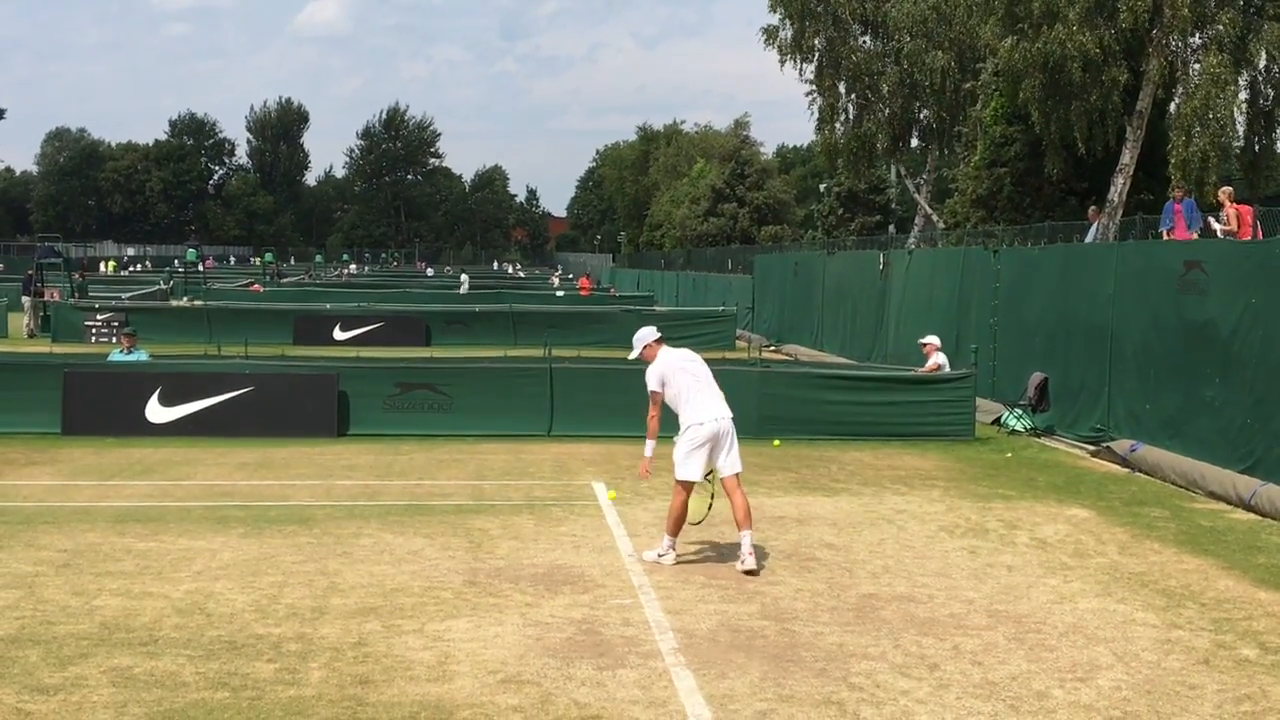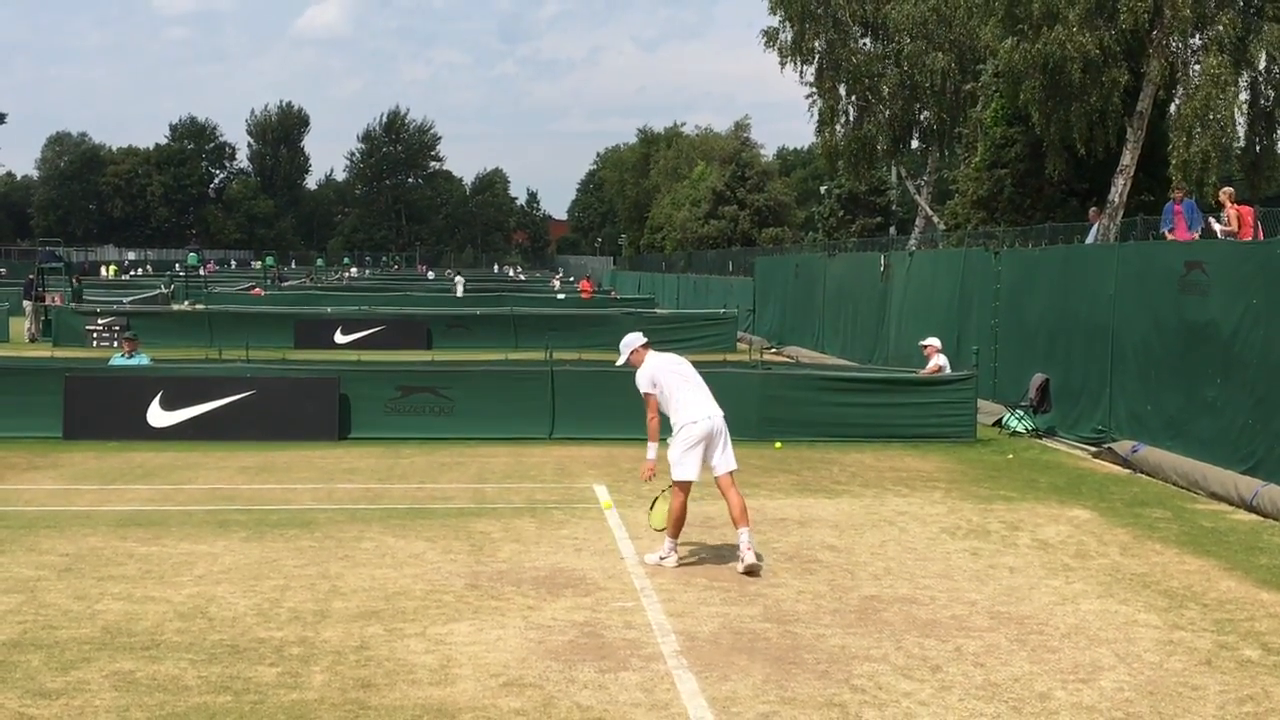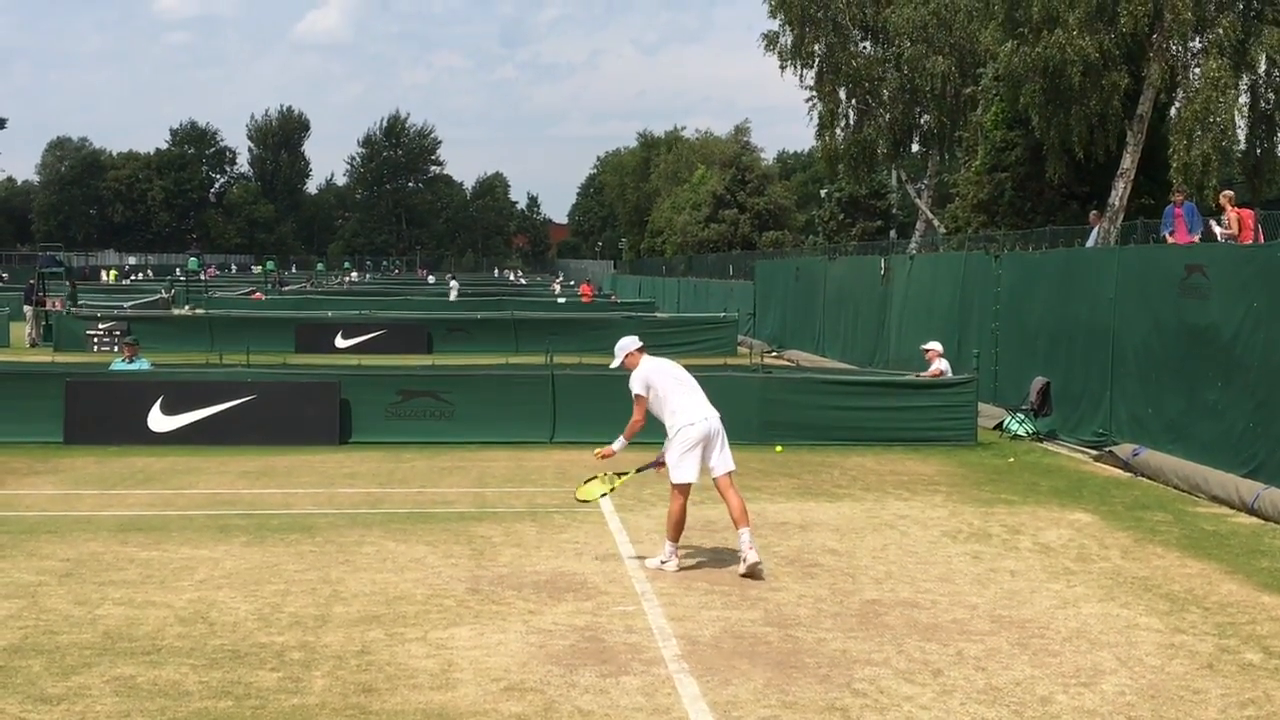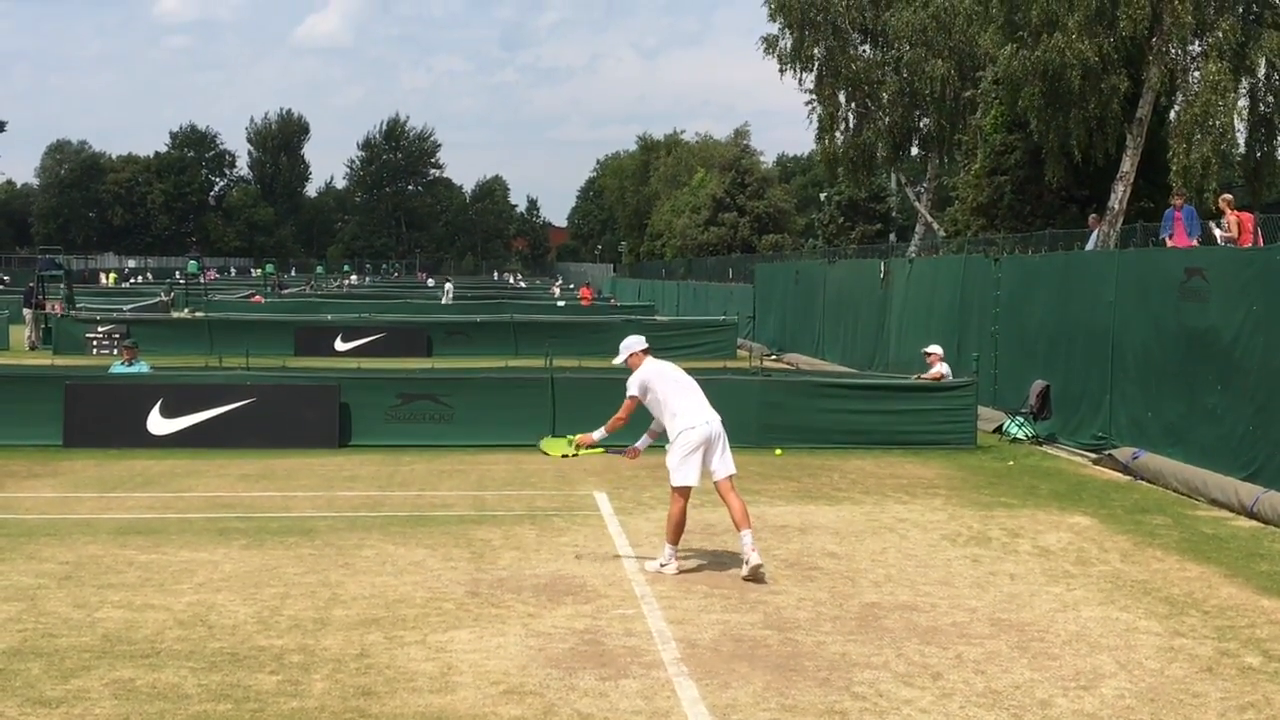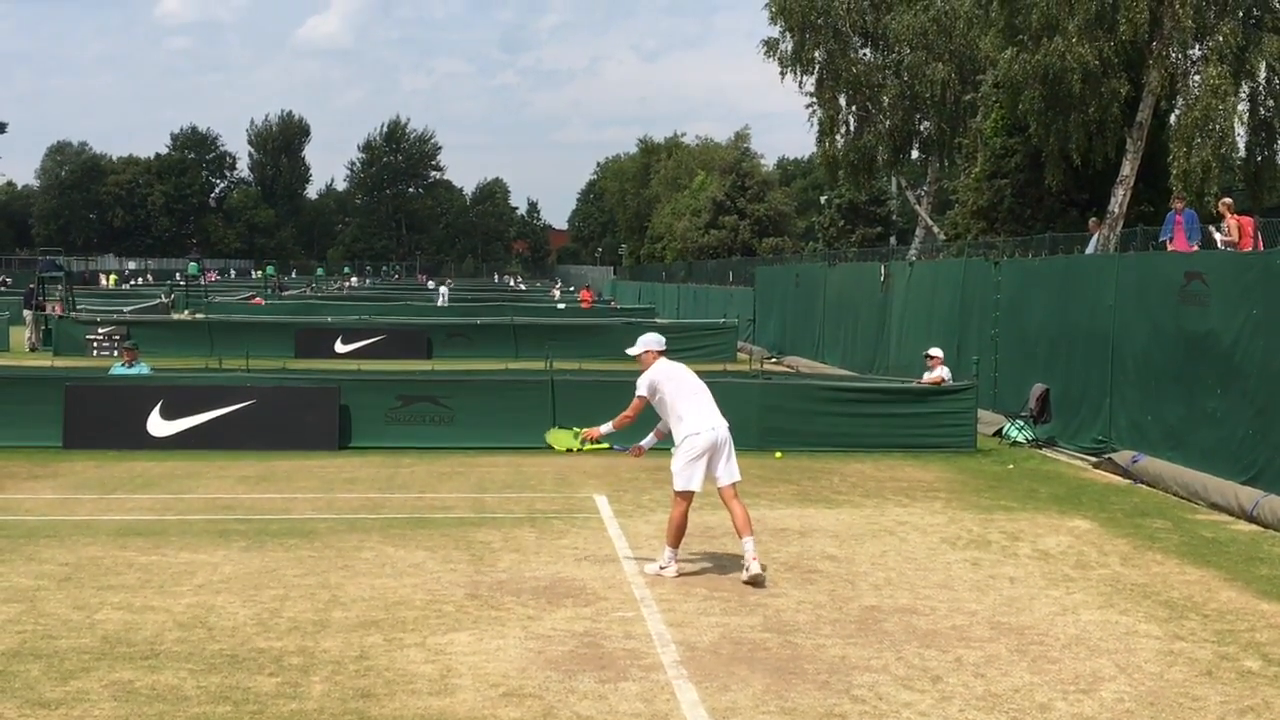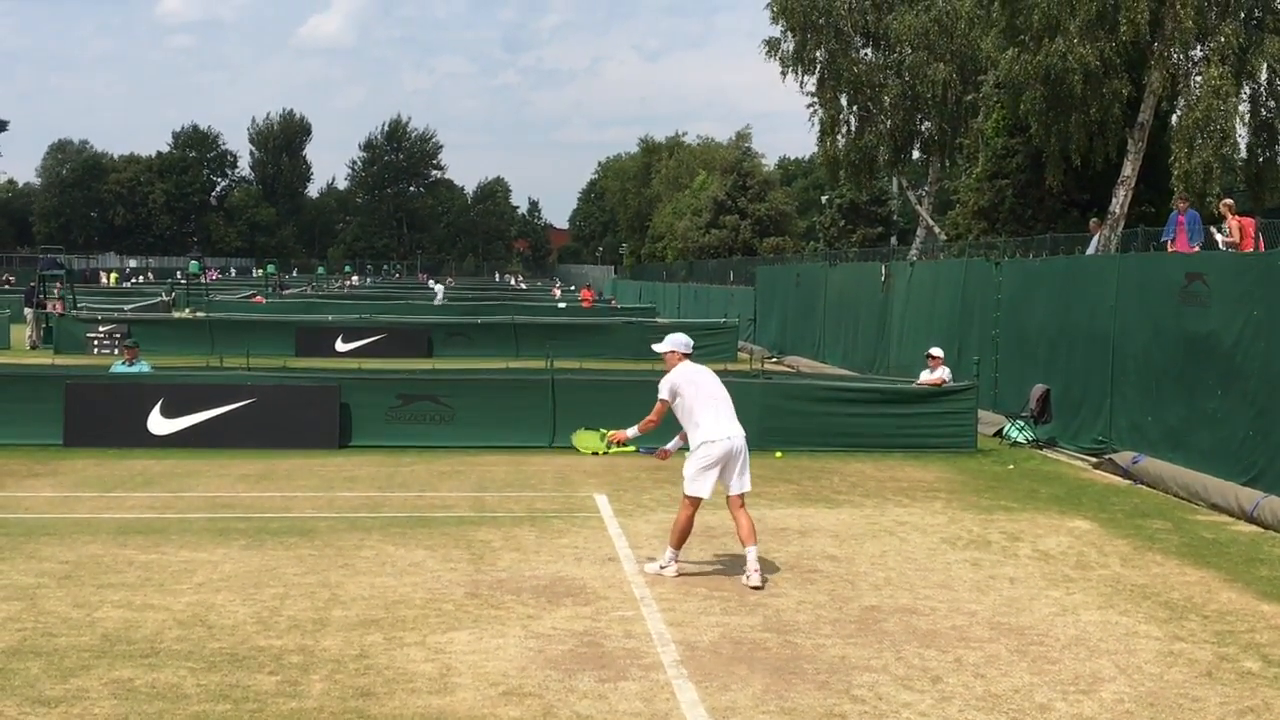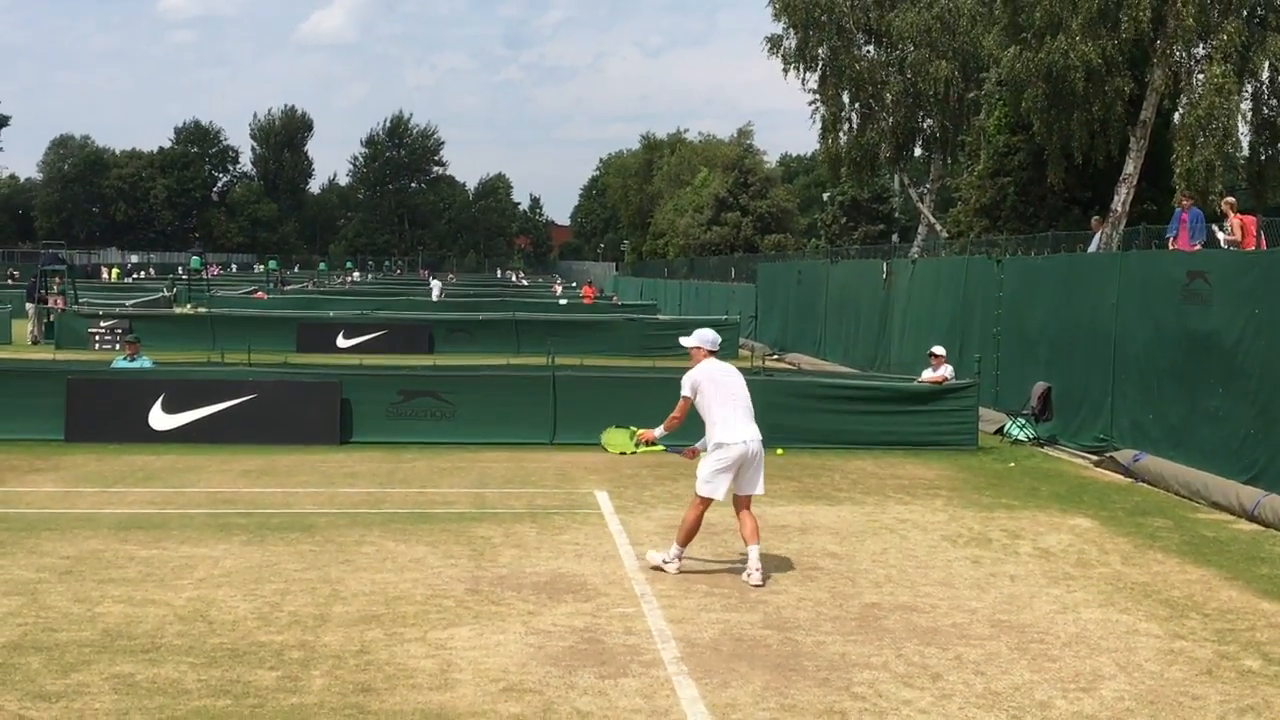
dt=0.2s
person 1, frame 1
left shoulder: (655, 368)
right shoulder: (690, 355)
left elbow: (654, 415)
left wrist: (647, 454)
left hip: (698, 425)
right hip: (724, 420)
left knee: (682, 490)
right knee: (734, 487)
left ankle: (667, 550)
right ankle: (748, 552)
person 1, frame 2
left shoulder: (645, 371)
right shoulder: (675, 359)
left elbow: (653, 417)
left wrist: (651, 457)
left hip: (691, 425)
right hip: (715, 419)
left knee: (679, 492)
right knee: (728, 486)
left ankle: (669, 553)
right ankle: (747, 550)
person 1, frame 3
left shoulder: (640, 374)
right shoulder: (667, 364)
left elbow: (638, 420)
left wrist: (616, 446)
right wrist: (667, 450)
left hip: (690, 428)
right hip: (712, 421)
left knee: (678, 495)
right knee: (727, 487)
left ankle: (670, 556)
right ankle: (748, 550)
person 1, frame 4
left shoulder: (640, 376)
right shoulder: (668, 367)
left elbow: (622, 417)
left wrist: (595, 436)
right wrist: (640, 446)
left hip: (690, 432)
right hip: (713, 425)
left knee: (679, 498)
right knee: (728, 490)
left ankle: (669, 560)
right ankle: (750, 552)
person 1, frame 5
left shoulder: (650, 376)
right shoulder: (680, 369)
left elbow: (630, 415)
left wrist: (602, 430)
right wrist: (645, 444)
left hip: (696, 437)
right hip: (720, 431)
left knee: (681, 501)
right knee: (731, 497)
left ankle: (668, 562)
right ankle: (751, 560)
person 1, frame 6
left shoulder: (671, 379)
right shoulder: (706, 372)
left elbow: (654, 420)
left wrist: (628, 434)
right wrist: (672, 447)
left hip: (711, 444)
right hip: (736, 439)
left knee: (688, 505)
right knee: (737, 507)
left ankle: (669, 562)
right ankle: (753, 568)
person 1, frame 7
left shoulder: (694, 375)
right shoulder: (733, 371)
left elbow: (678, 417)
left wrist: (656, 433)
right wrist: (700, 447)
left hip: (726, 446)
right hip: (753, 442)
left knee: (699, 504)
right knee: (743, 507)
left ankle: (672, 558)
right ankle: (754, 567)
